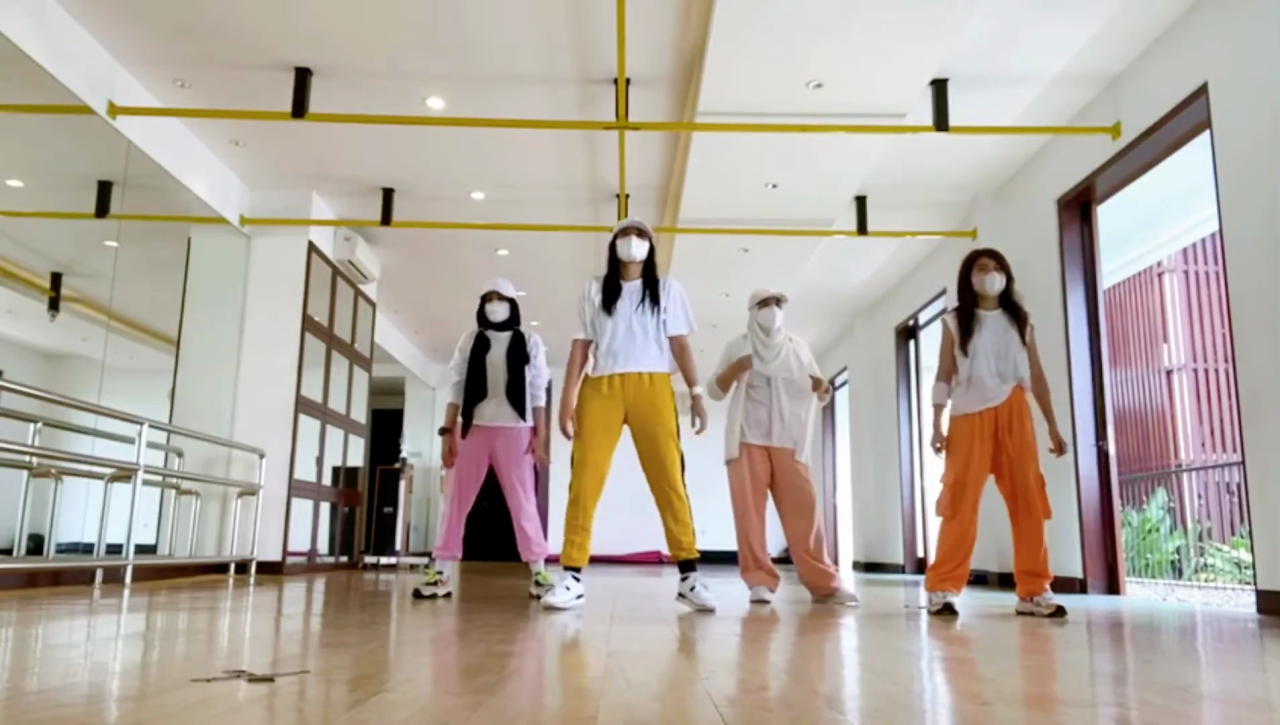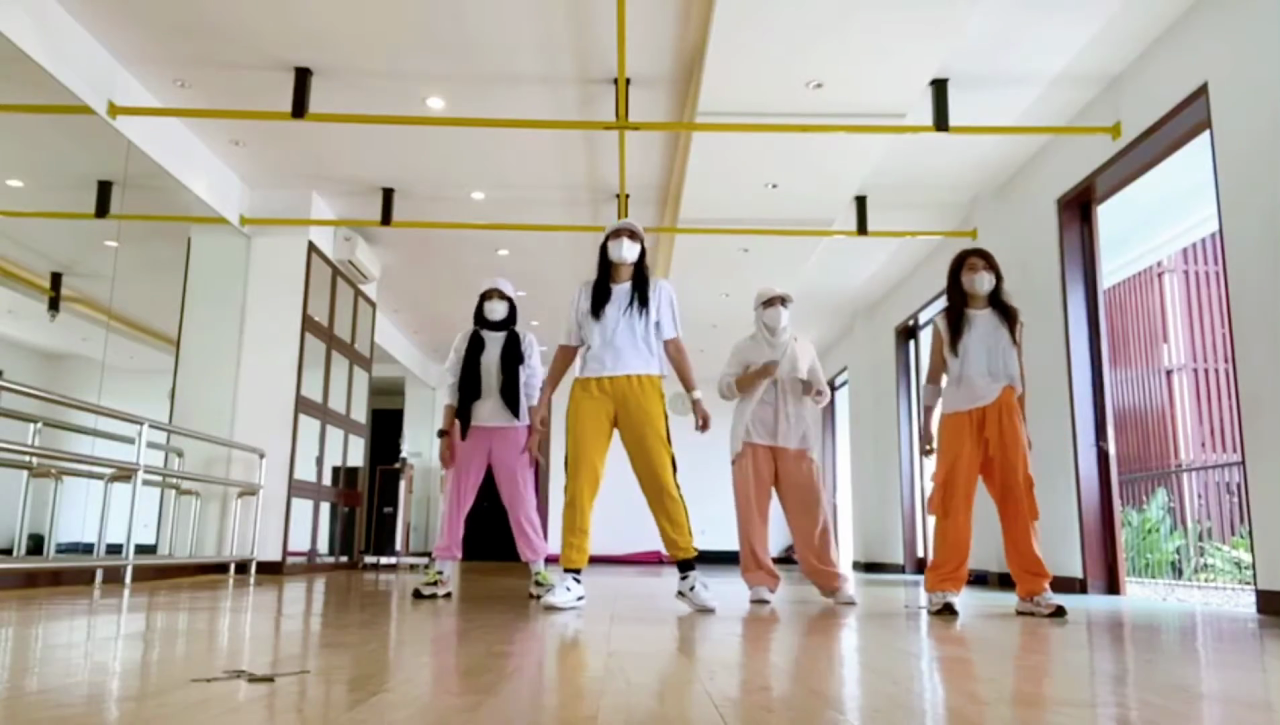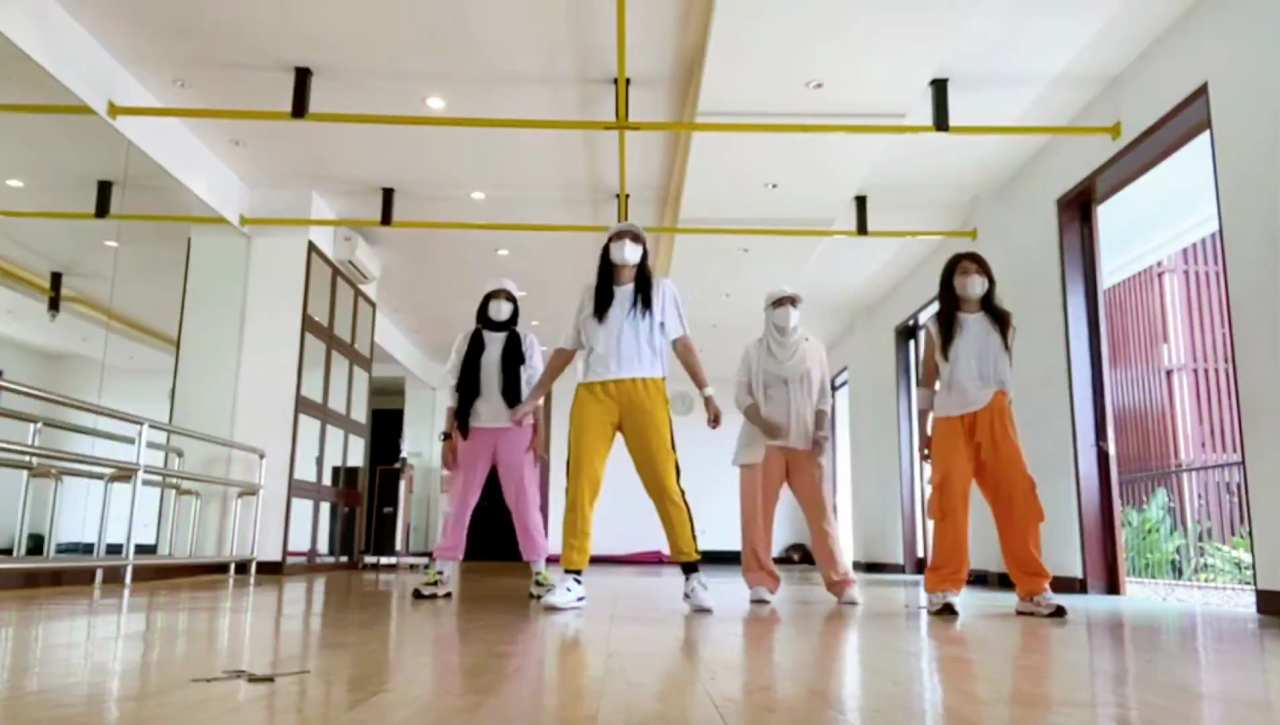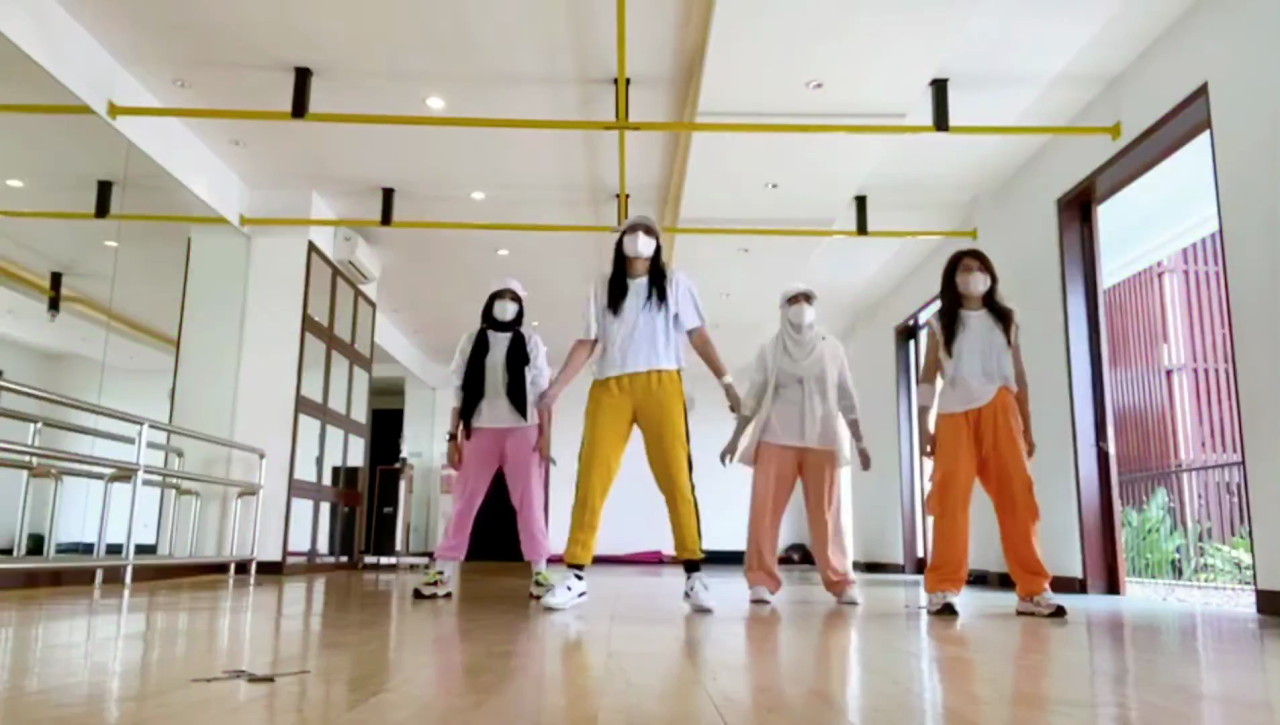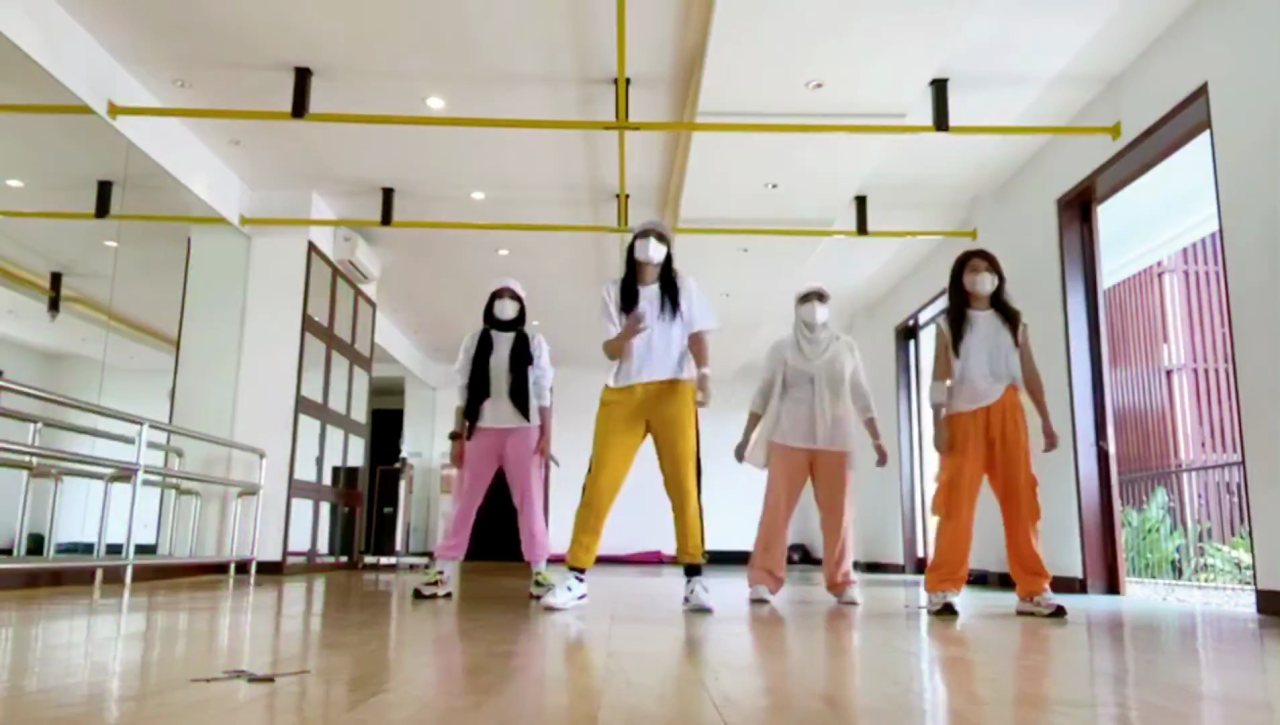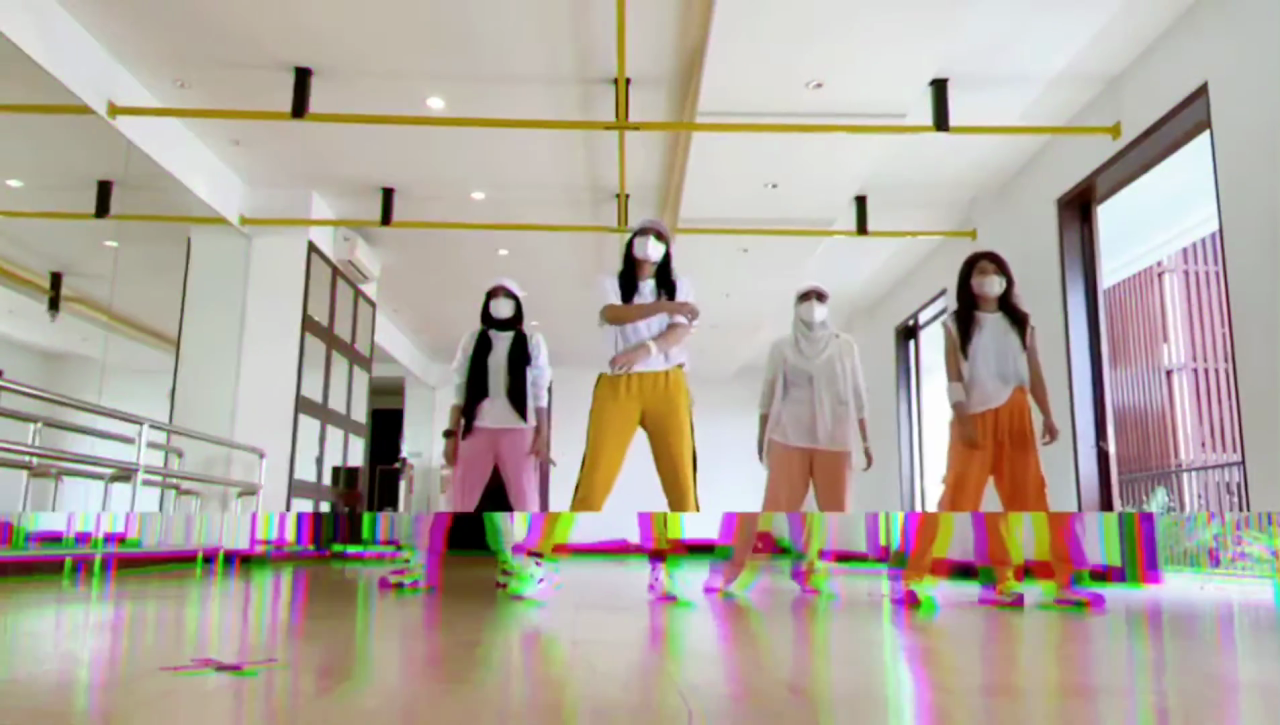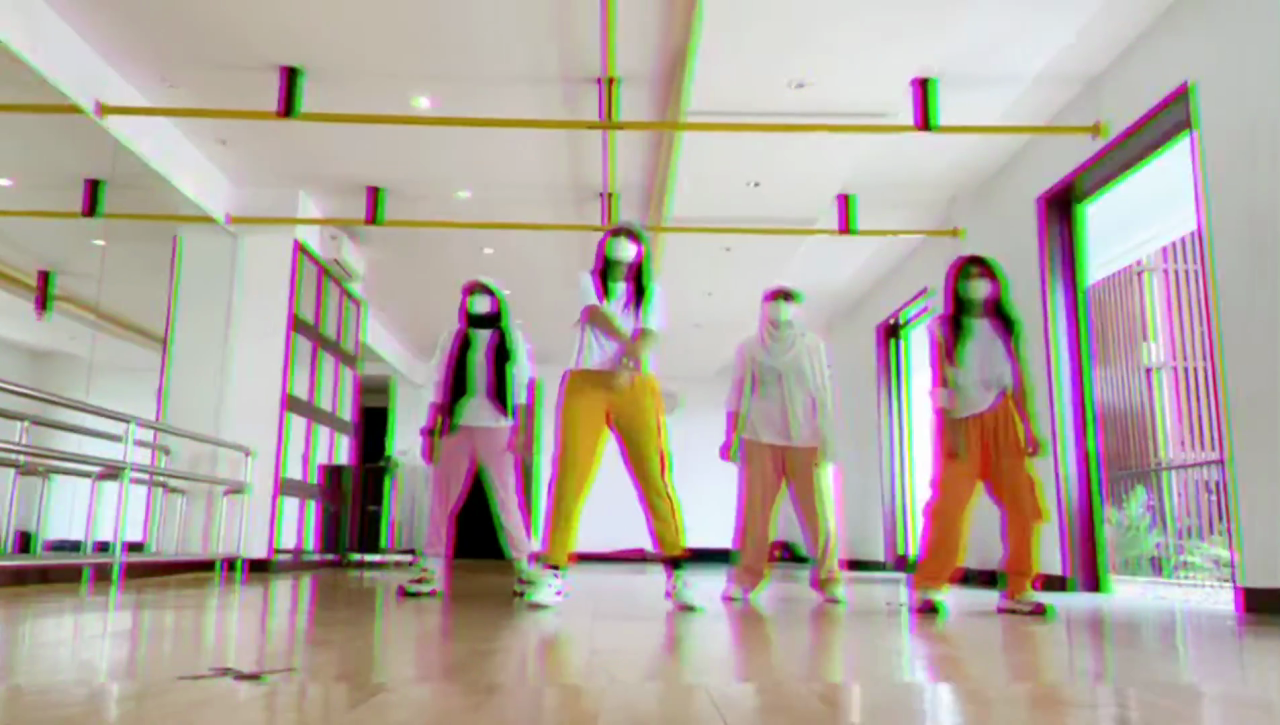
dt=0.2s
person 1, frame 1
left shoulder: (668, 288)
right shoulder: (596, 289)
left elbow: (679, 343)
right elbow: (582, 345)
left wrist: (696, 393)
right wrist: (566, 398)
left hip: (651, 387)
right hip: (600, 389)
left knee: (668, 478)
right knee: (585, 479)
left ankle: (689, 576)
right ankle: (572, 578)
person 1, frame 2
left shoulder: (656, 290)
right shoulder: (586, 292)
left elbow: (672, 344)
right elbow: (568, 348)
left wrist: (695, 395)
right wrist: (544, 397)
left hip: (639, 387)
right hip: (588, 391)
left knee: (660, 479)
right knee: (579, 482)
left ankle: (688, 576)
right ankle: (572, 578)
person 1, frame 3
left shoulder: (660, 290)
right shoulder: (590, 295)
left elbow: (680, 343)
right elbow: (567, 348)
left wrist: (706, 392)
right wrist: (536, 394)
left hip: (644, 392)
right hip: (594, 395)
left knee: (664, 481)
right knee: (581, 486)
left ankle: (692, 576)
right ankle: (572, 579)
person 1, frame 4
left shoulder: (674, 284)
right shoulder: (602, 289)
left elbow: (696, 332)
right elbow: (586, 342)
left wrist: (724, 378)
right wrist: (556, 384)
left hip: (661, 386)
right hip: (610, 389)
left knee: (676, 478)
right knee: (592, 480)
left ankle: (694, 577)
right ankle: (575, 577)
person 1, frame 5
left shoulder: (684, 288)
right shoulder: (614, 292)
left elbow: (699, 336)
right elbow: (611, 349)
left wrist: (702, 373)
right wrist: (632, 328)
left hip: (673, 393)
right hip: (622, 395)
left knee: (684, 485)
right knee: (600, 485)
left ankle: (694, 580)
right ankle: (576, 579)
person 1, frame 6
left shoulder: (678, 285)
right shoulder: (611, 281)
left elbow: (682, 332)
right elbow: (612, 316)
left wrist: (649, 346)
right wrist: (667, 307)
left hip: (665, 385)
right hip: (616, 384)
left knee: (679, 478)
right knee: (595, 476)
left ankle: (664, 571)
right ankle: (543, 560)
person 1, frame 7
left shoulder: (650, 290)
right shoulder: (586, 281)
left elbow: (647, 337)
right elbow: (594, 314)
left wrist: (629, 365)
right wrist: (626, 341)
left hip: (635, 385)
right hip: (585, 384)
left knee: (655, 479)
right knee: (570, 480)
left ankle: (676, 575)
right ankle: (554, 574)
person 2, frame 1
left shoulder: (1020, 322)
right shoulder: (955, 322)
left elbow: (1036, 376)
right elbow: (945, 376)
left wrist: (1052, 425)
right wrist: (937, 423)
left hip: (1014, 414)
right hip: (970, 416)
left knee: (1028, 499)
right knee: (962, 499)
left ankle: (1033, 591)
right ankle: (943, 588)
person 2, frame 2
left shoulder: (1009, 320)
right shoulder: (945, 321)
left elbow: (1018, 375)
right elbow: (933, 376)
left wrist: (1023, 426)
right wrist: (924, 424)
left hip: (1000, 413)
right hip: (958, 415)
left knee: (1017, 498)
right knee: (953, 500)
left ankle: (1032, 589)
right ankle: (942, 588)
person 2, frame 3
left shoulder: (1004, 324)
right shoulder: (938, 328)
left elbow: (1009, 378)
right elbow: (927, 380)
left wrist: (1011, 424)
right wrist: (922, 429)
left hip: (996, 419)
right hip: (953, 421)
left knee: (1018, 500)
right knee: (951, 503)
left ankle: (1033, 590)
right ankle: (943, 589)
person 2, frame 4
left shoulder: (1006, 321)
right shoulder: (941, 324)
left elbow: (1019, 375)
right elbow: (928, 377)
left wrist: (1027, 425)
right wrist: (923, 425)
left hip: (1000, 414)
right hip: (956, 417)
left knee: (1016, 498)
right knee: (951, 500)
left ankle: (1033, 590)
right ankle: (942, 588)
person 2, frame 5
left shoulder: (1013, 321)
right shoulder: (948, 323)
left elbow: (1029, 372)
right elbow: (940, 377)
left wrist: (1046, 419)
right wrist: (939, 422)
left hip: (1007, 413)
right hip: (965, 415)
left knee: (1020, 498)
right knee: (957, 500)
left ankle: (1032, 590)
right ankle: (942, 588)
person 2, frame 6
left shoulder: (1020, 322)
right shoulder: (956, 325)
left elbow: (1034, 373)
right elbow: (954, 376)
left wrist: (1047, 415)
right wrist: (965, 419)
left hip: (1014, 414)
right hip: (974, 416)
left knee: (1028, 499)
right knee: (960, 498)
left ankle: (1010, 584)
right ankle: (926, 579)
person 2, frame 7
left shoulder: (1006, 328)
right shoulder: (944, 328)
left elbow: (1018, 381)
right elbow: (940, 382)
left wrist: (1029, 428)
right wrist: (948, 428)
left hip: (1001, 421)
right hip: (960, 421)
left knee: (1021, 504)
right knee: (949, 504)
left ankle: (1016, 590)
right ankle: (926, 586)
person 3, frame 1
left shoulder: (529, 342)
right shoulder: (470, 340)
left elbow: (538, 392)
right elbow: (457, 388)
left wrist: (540, 433)
right wrist: (448, 431)
left hip: (515, 429)
right hip: (473, 428)
left knee: (522, 500)
right knee: (457, 499)
left ankle: (538, 572)
right ankle: (441, 572)
person 3, frame 2
left shoulder: (523, 341)
right shoulder: (465, 340)
left elbow: (532, 390)
right elbow: (452, 388)
left wrist: (534, 433)
right wrist: (444, 431)
left hip: (509, 430)
right hip: (469, 429)
left knee: (520, 500)
right knee: (455, 499)
left ankle: (538, 571)
right ankle: (441, 571)
person 3, frame 3
left shoulder: (525, 342)
right shoulder: (468, 341)
left elbow: (536, 391)
right elbow: (456, 390)
left wrist: (538, 433)
right wrist: (449, 435)
left hip: (515, 431)
right hip: (474, 430)
left knee: (525, 501)
right knee: (461, 499)
left ankle: (539, 571)
right ankle: (444, 572)
person 3, frame 4
left shoulder: (531, 343)
right shoulder: (473, 341)
left elbow: (540, 391)
right elbow: (461, 390)
left wrist: (544, 435)
right wrist: (453, 435)
left hip: (521, 430)
right hip: (480, 430)
left knee: (529, 502)
right knee: (464, 500)
left ankle: (539, 572)
right ankle: (444, 572)
person 3, frame 5
left shoulder: (534, 343)
right shoulder: (476, 341)
left elbow: (542, 393)
right elbow: (464, 390)
left wrist: (546, 434)
right wrist: (456, 434)
left hip: (522, 430)
right hip: (482, 429)
left knee: (530, 501)
right knee: (465, 500)
left ankle: (539, 572)
right ankle: (444, 572)
person 3, frame 6
left shoulder: (531, 342)
right shoulder: (473, 341)
left elbow: (539, 393)
right elbow: (460, 389)
left wrist: (542, 436)
right wrist: (451, 432)
left hip: (515, 430)
right hip: (476, 429)
left knee: (522, 500)
right knee: (458, 497)
left ankle: (514, 566)
right ankle: (428, 562)
person 3, frame 7
left shoulder: (511, 340)
right shoulder: (454, 339)
left elbow: (519, 390)
right elbow: (441, 387)
left wrist: (521, 431)
right wrist: (430, 432)
left hip: (495, 429)
right hip: (457, 428)
left knee: (504, 501)
right knee: (443, 501)
left ankle: (522, 569)
right ankle: (431, 570)
person 4, frame 1
left shoulder: (798, 347)
right shoulder: (738, 346)
left elbow: (820, 395)
right elbow: (714, 390)
left wrist: (824, 388)
right wrist: (735, 371)
left hip: (789, 441)
right hip: (748, 440)
left knee: (803, 508)
right knee: (750, 510)
left ankle: (824, 582)
right ankle: (759, 580)
person 4, frame 2
left shoulder: (802, 347)
right shoulder: (744, 347)
left elbow: (823, 394)
right elbow: (725, 389)
left wrist: (815, 390)
right wrist: (756, 375)
left hip: (794, 440)
right hip: (753, 440)
left knee: (810, 507)
right knee: (751, 510)
left ankle: (830, 579)
right ankle: (759, 580)
person 4, frame 3
left shoulder: (814, 349)
right shoulder: (754, 351)
left elbow: (824, 396)
right elbow: (742, 396)
left wrist: (822, 431)
right wrist: (763, 421)
left hip: (806, 443)
right hip: (764, 442)
left knee: (820, 512)
right knee: (758, 512)
left ankle: (840, 581)
right ankle: (761, 581)
person 4, frame 4
left shoulder: (832, 348)
right shoulder: (770, 350)
left elbow: (846, 397)
right elbow: (754, 396)
left wrist: (860, 442)
right wrist: (736, 436)
left hip: (823, 441)
right hip: (777, 439)
left knee: (826, 512)
right knee: (765, 509)
left ankle: (839, 581)
right ankle: (761, 580)
person 4, frame 5
left shoulder: (845, 347)
right shoulder: (782, 349)
left elbow: (860, 396)
right elbow: (765, 395)
left wrist: (876, 440)
right wrist: (747, 436)
left hip: (834, 440)
right hip: (788, 439)
left knee: (836, 512)
right knee: (776, 509)
left ankle: (840, 581)
right ankle: (763, 580)
person 4, frame 6
left shoulder: (844, 345)
right shoulder: (781, 348)
left elbow: (856, 395)
right elbow: (768, 394)
left wrist: (864, 441)
right wrist: (761, 437)
left hip: (831, 440)
right hip: (786, 438)
left knee: (833, 511)
right knee: (776, 505)
left ankle: (821, 575)
right ankle: (734, 569)
person 4, frame 7
left shoulder: (812, 344)
right shoulder: (749, 347)
left elbow: (823, 393)
right elbow: (736, 394)
left wrist: (826, 437)
right wrist: (729, 436)
left hip: (803, 439)
right hip: (759, 438)
left knee: (814, 509)
right knee: (754, 509)
left ankle: (826, 578)
right ankle: (743, 578)
